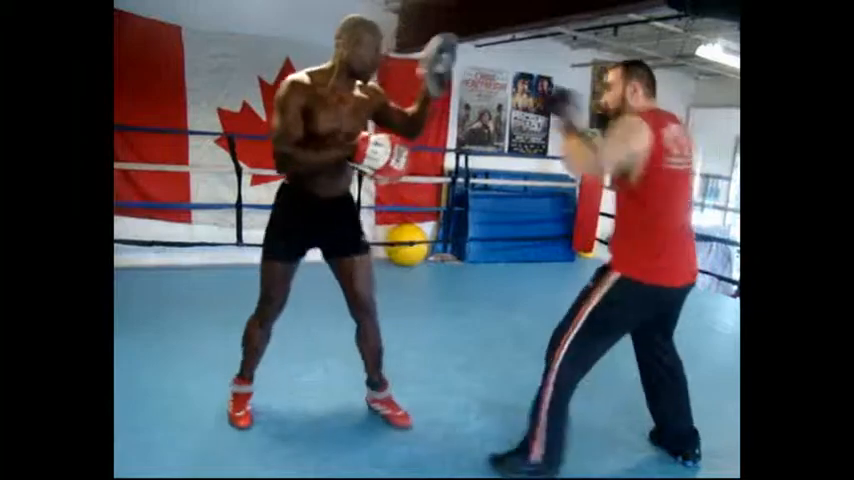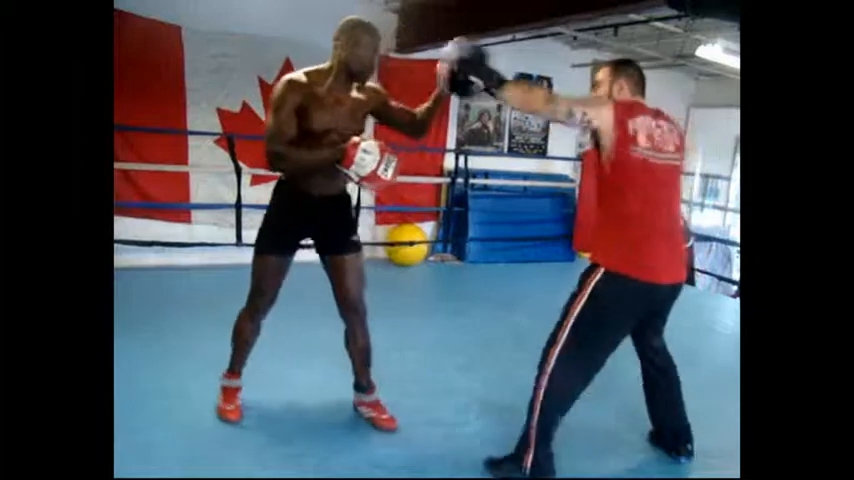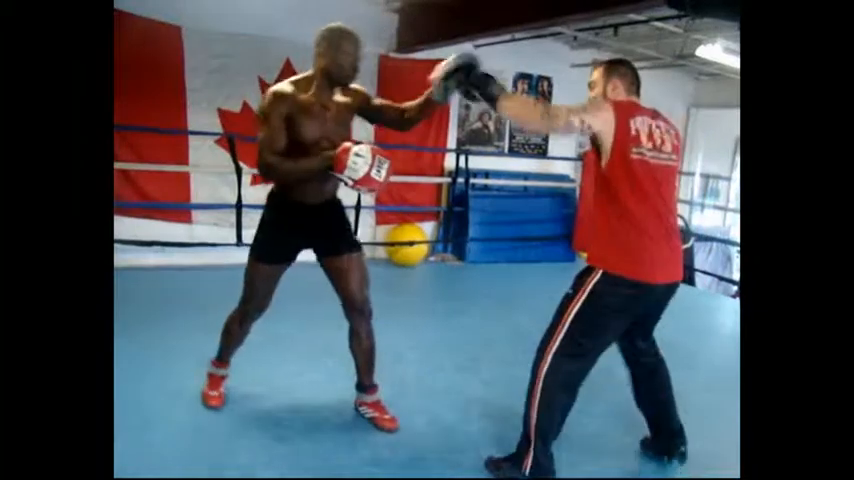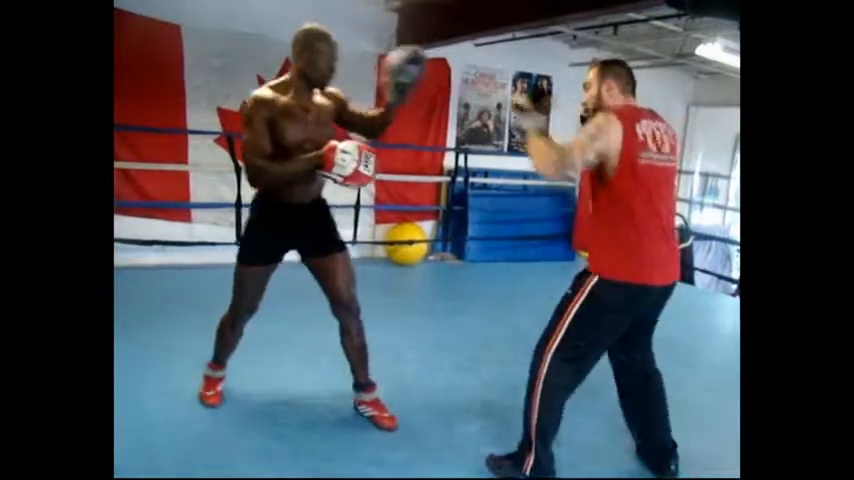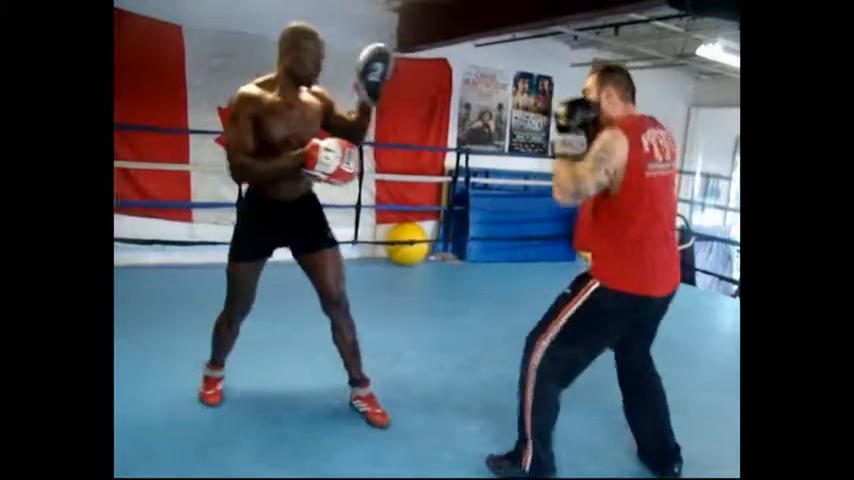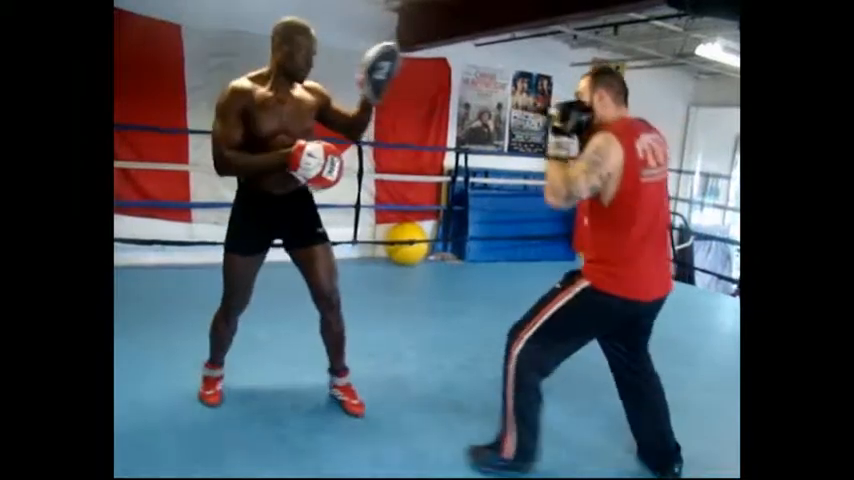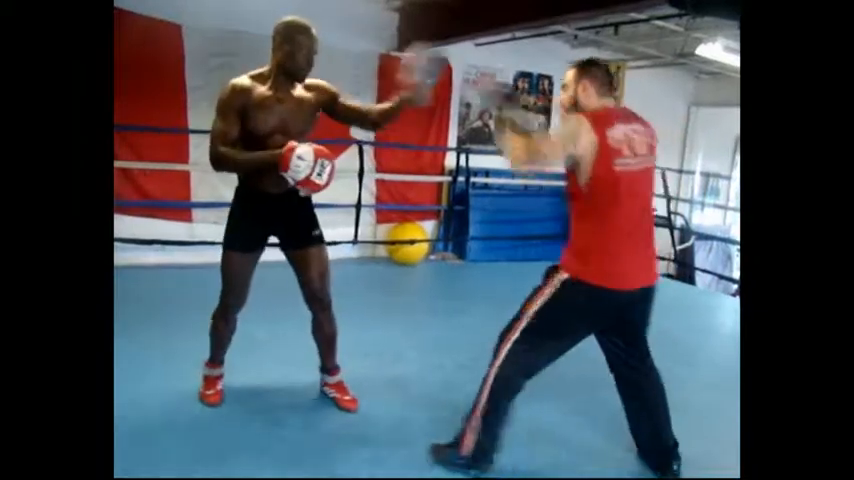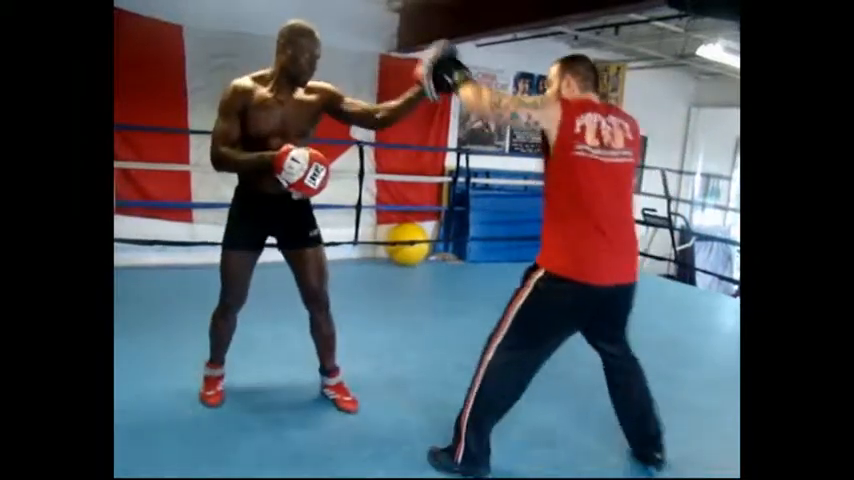
dt=0.1s
person 1, frame 1
left shoulder: (636, 125)
right shoulder: (675, 130)
left elbow: (586, 164)
left wrist: (564, 122)
right wrist: (616, 145)
left hip: (637, 271)
right hip: (679, 271)
left knee: (567, 351)
right knee: (658, 349)
right ankle: (682, 441)
person 1, frame 2
left shoulder: (611, 114)
right shoulder: (672, 129)
left elbow: (543, 102)
left wrist: (491, 79)
left hip: (624, 268)
right hip: (671, 270)
left knee: (563, 361)
right knee: (652, 346)
right ankle: (676, 437)
person 1, frame 3
left shoulder: (606, 113)
right shoulder: (669, 129)
left elbow: (540, 117)
left wrist: (489, 88)
left hip: (619, 270)
right hip: (666, 270)
left knee: (558, 361)
right knee: (641, 349)
right ankle: (669, 441)
person 1, frame 4
left shoulder: (610, 123)
right shoulder: (661, 129)
left elbow: (555, 166)
left wrist: (533, 124)
left hip: (617, 273)
right hip: (663, 272)
left knee: (556, 359)
right knee: (635, 357)
person 1, frame 5
left shoulder: (615, 137)
right shoulder: (659, 134)
left elbow: (568, 194)
left wrist: (567, 137)
right wrist: (588, 139)
left hip: (618, 281)
right hip: (662, 280)
left knee: (542, 357)
right knee: (636, 363)
person 1, frame 6
left shoulder: (608, 141)
right shoulder: (651, 137)
left elbow: (559, 196)
left wrist: (560, 140)
right wrist: (581, 143)
left hip: (609, 282)
right hip: (653, 282)
left knee: (524, 347)
right knee: (633, 363)
person 1, frame 7
left shoulder: (584, 125)
right shoulder: (643, 129)
left elbow: (526, 159)
left wrist: (508, 121)
left hip: (591, 275)
right hip: (640, 276)
left knee: (516, 351)
right knee: (634, 359)
person 1, frame 8
left shoulder: (559, 113)
right shoulder: (628, 126)
left elbow: (490, 105)
left wrist: (458, 78)
left hip: (567, 270)
right hip: (621, 272)
left knee: (504, 356)
right knee: (618, 355)
right ankle: (649, 445)
person 2, frame 1
left shoulder: (368, 95)
right shoulder: (298, 88)
left elbow: (409, 127)
right elbow: (284, 159)
left wrist: (429, 91)
right wrist: (348, 151)
left hip: (339, 209)
right hip: (294, 207)
left knee: (365, 309)
right knee: (268, 311)
left ankle: (377, 392)
right ankle: (242, 388)
person 2, frame 2
left shoulder: (369, 96)
right shoulder: (295, 87)
left elbow: (415, 126)
right elbow: (276, 157)
left wrist: (441, 93)
right wrist: (338, 153)
left hip: (336, 207)
right hip: (291, 203)
left knee: (355, 309)
right knee: (259, 304)
left ankle: (365, 394)
right ankle: (232, 381)
person 2, frame 3
left shoulder: (352, 97)
right shoulder: (281, 98)
left elbow: (404, 118)
right elbow: (269, 167)
left wrist: (435, 94)
right wrist: (328, 160)
left hip: (329, 213)
right hip: (285, 214)
left knee: (360, 310)
right knee: (251, 308)
left ankle: (368, 395)
right ankle: (219, 368)
person 2, frame 4
left shoulder: (330, 100)
right shoulder: (264, 102)
left elbow: (373, 127)
right elbow: (257, 173)
left wrist: (394, 94)
right wrist: (317, 160)
left hip: (313, 213)
right hip: (270, 215)
left knee: (348, 308)
right knee: (242, 310)
left ankle: (365, 394)
right ankle: (215, 372)
person 2, frame 5
left shoulder: (318, 100)
right shoulder: (250, 99)
left elbow: (353, 135)
right elbow: (239, 168)
left wrist: (367, 100)
right wrist: (303, 159)
left hip: (305, 210)
right hip: (260, 212)
left knee: (338, 304)
right knee: (237, 308)
left ankle: (359, 388)
right ankle: (214, 371)
person 2, frame 6
left shoulder: (314, 94)
right shoulder: (240, 94)
left elbow: (353, 130)
right elbow: (223, 161)
left wrist: (369, 97)
right wrist: (284, 157)
left hip: (298, 204)
right hip: (253, 206)
left knee: (328, 298)
right knee: (234, 303)
left ankle: (340, 378)
right ankle: (214, 371)
person 2, frame 7
left shoulder: (317, 93)
right shoulder: (240, 92)
left elbow: (371, 119)
right elbow: (217, 156)
left wrist: (407, 95)
right wrist: (270, 159)
left hip: (295, 204)
right hip: (250, 205)
left knee: (320, 298)
right knee: (231, 302)
left ankle: (331, 377)
right ankle: (213, 370)
person 2, frame 8
left shoulder: (319, 95)
right shoulder: (242, 92)
left elbow: (375, 118)
right elbow: (218, 156)
left wrist: (419, 92)
right wrist: (267, 159)
left hip: (294, 205)
right hip: (250, 205)
left knee: (318, 300)
right knee: (231, 301)
left ankle: (330, 378)
right ankle: (214, 371)
